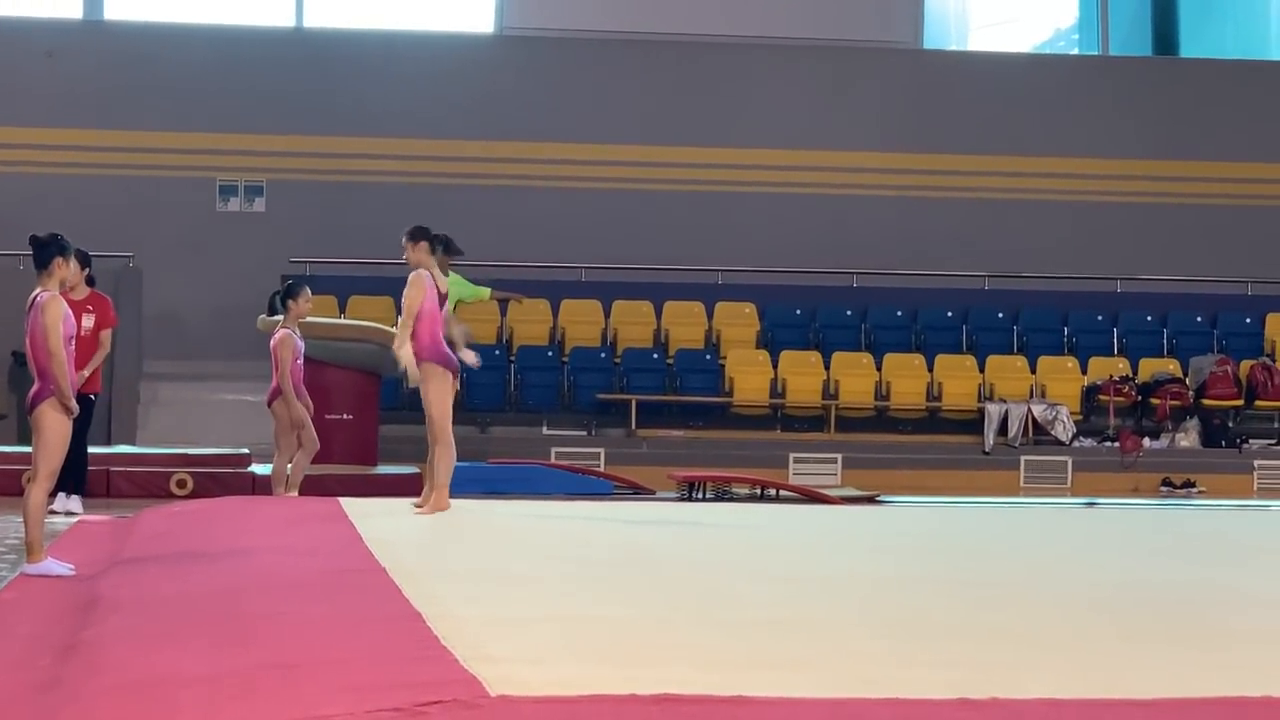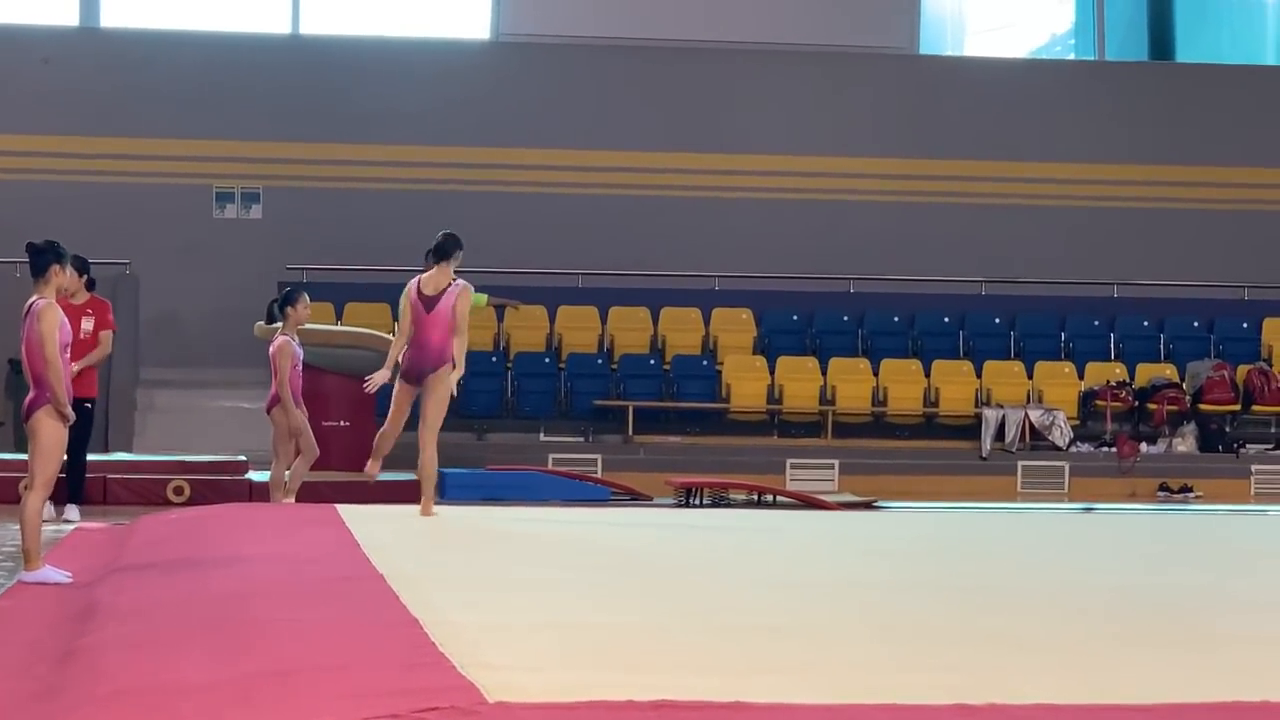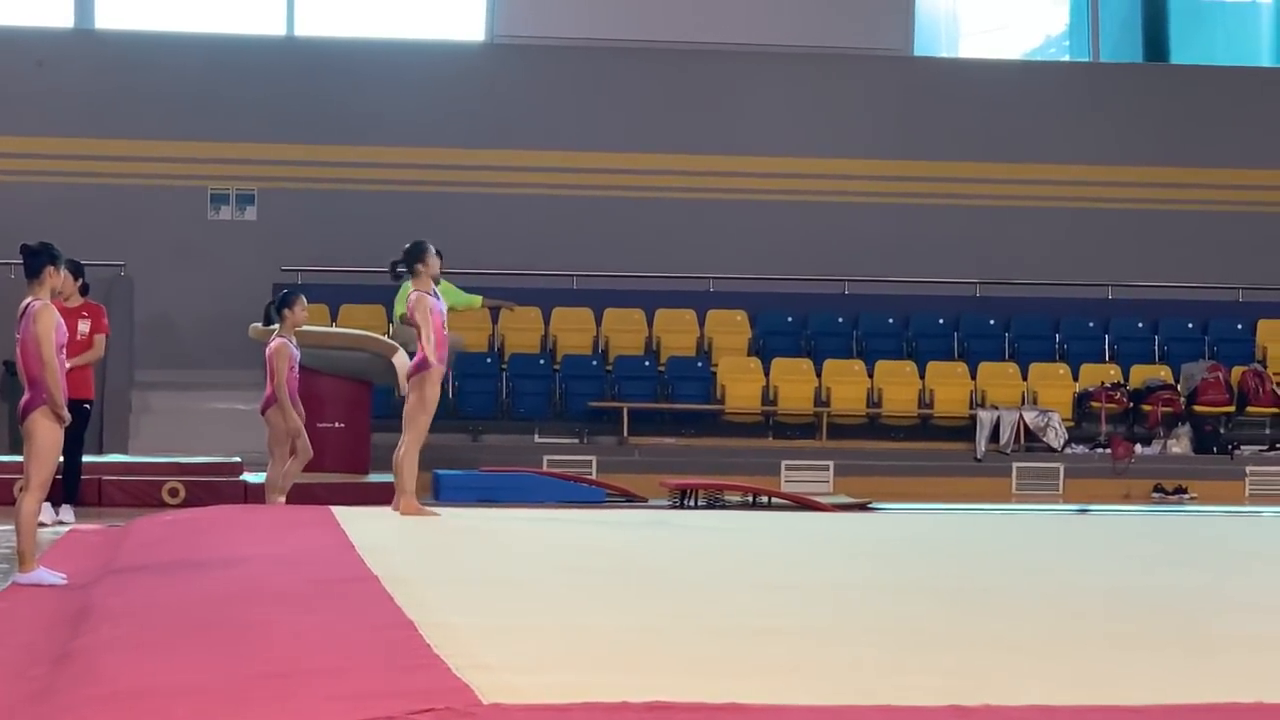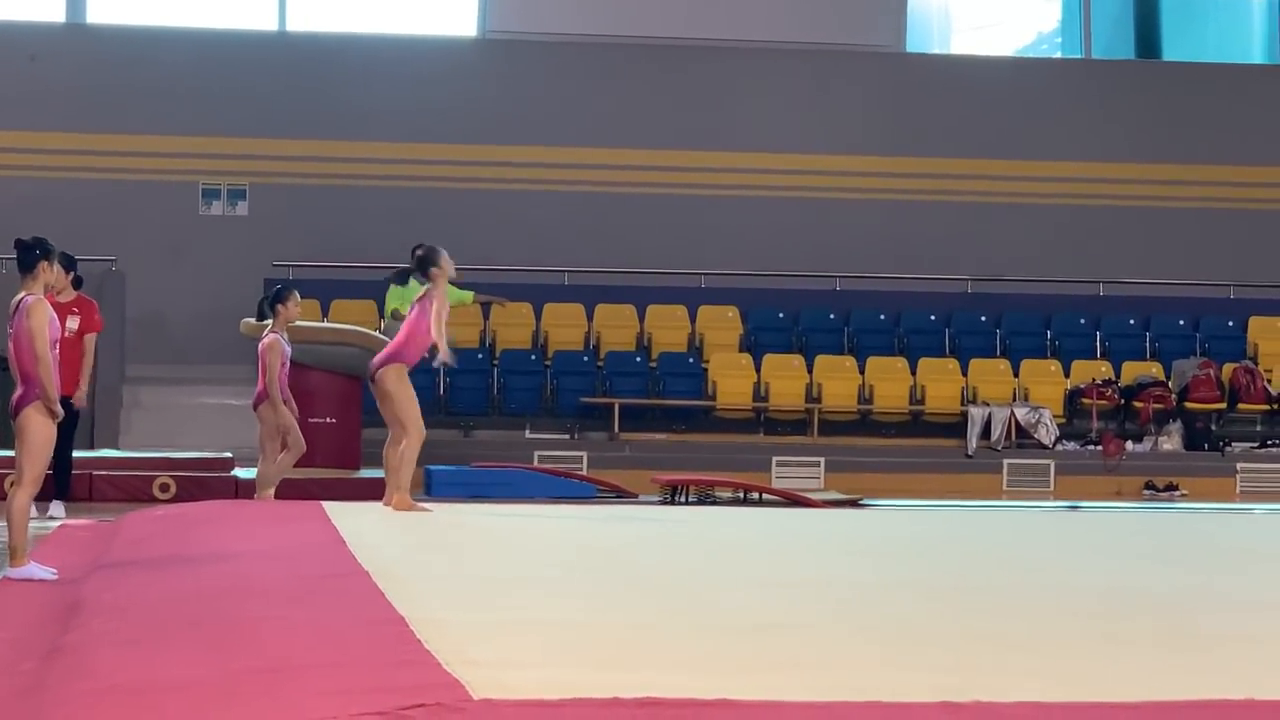
dt=0.4s
person 1, frame 1
left shoulder: (36, 299)
right shoulder: (53, 301)
left elbow: (33, 350)
right elbow: (56, 354)
right wrist: (69, 399)
left hip: (42, 396)
right hip: (52, 399)
left knee: (40, 481)
right knee: (43, 481)
left ankle: (37, 555)
right ankle: (35, 558)
person 1, frame 2
left shoulder: (32, 306)
right shoulder: (49, 308)
left elbow: (30, 358)
right elbow: (52, 362)
right wrist: (64, 407)
left hip: (38, 403)
right hip: (48, 406)
left knee: (36, 488)
right knee: (39, 488)
left ankle: (34, 563)
right ankle: (32, 566)
person 1, frame 3
left shoulder: (26, 308)
right shoulder: (44, 309)
left elbow: (24, 359)
right elbow: (49, 363)
right wrist: (61, 408)
left hip: (33, 404)
right hip: (44, 407)
left knee: (32, 490)
right knee: (35, 490)
left ankle: (29, 564)
right ankle: (26, 567)
person 1, frame 4
left shoulder: (17, 303)
right shoulder: (38, 304)
left elbow: (14, 354)
right elbow: (42, 358)
right wrist: (54, 403)
left hip: (25, 399)
right hip: (37, 402)
left knee: (23, 485)
right knee: (27, 485)
left ankle: (20, 559)
right ankle: (17, 562)
person 2, frame 1
left shoulder: (417, 279)
right shoulder: (440, 280)
left elbow: (407, 319)
right elbow: (450, 323)
left wrist: (401, 348)
right wrist: (461, 348)
left hip: (431, 363)
right hip: (443, 361)
left knee: (440, 433)
right knee: (436, 434)
left ankle: (439, 496)
right ankle: (431, 494)
person 2, frame 2
left shoulder: (413, 285)
right shoulder: (462, 289)
left elbow: (403, 332)
right elbow: (460, 332)
left wrist: (388, 368)
right wrist: (458, 369)
left hip: (410, 363)
right hip: (437, 366)
left knee: (393, 424)
right knee: (427, 439)
left ankle: (374, 464)
right ankle: (427, 503)
person 2, frame 3
left shoulder: (430, 291)
right shoulder: (419, 299)
right elbow: (426, 334)
right wrist: (433, 361)
left hip: (429, 370)
right hip: (427, 371)
left knee: (410, 439)
right knee: (413, 439)
left ankle: (402, 498)
right ankle: (408, 501)
person 2, frame 4
left shoulder: (428, 294)
right shoulder: (438, 293)
right elbow: (437, 322)
right wrist: (441, 347)
left hip: (386, 367)
right hip: (392, 368)
left knee: (397, 433)
right knee: (416, 433)
left ankle: (392, 494)
right ankle: (401, 497)
person 3, frame 1
left shoulder: (101, 303)
left elbow: (105, 346)
left wrist: (84, 373)
left hip: (86, 384)
left knee: (77, 440)
left ankle: (76, 496)
right ankle: (61, 493)
person 3, frame 2
left shoulder: (101, 307)
right shoulder: (56, 306)
left elbow: (105, 347)
left wrist: (76, 367)
left hip: (83, 390)
left knee: (76, 449)
left ankle: (73, 504)
right ankle: (44, 502)
person 3, frame 3
left shoulder: (95, 311)
left elbow: (99, 351)
left wrist: (67, 364)
left hip: (80, 393)
left knee: (73, 451)
left ankle: (67, 506)
right ankle: (46, 504)
person 3, frame 4
left shoulder: (87, 306)
left elbow: (89, 351)
left wrist: (82, 388)
left hip: (69, 390)
left knee: (63, 448)
left ankle: (58, 501)
person 4, frame 1
left shoulder: (293, 332)
right shoulder: (285, 336)
right elbow: (283, 374)
left wrist: (305, 398)
right wrist: (294, 407)
left hip: (292, 397)
right hip: (284, 398)
left knee: (311, 445)
right knee: (285, 452)
left ankle: (291, 491)
person 4, frame 2
left shoulder: (292, 339)
right shoulder: (284, 343)
right elbow: (282, 382)
left wrist: (300, 408)
right wrist: (292, 415)
left hip: (290, 404)
right hip: (283, 405)
left knee: (310, 452)
right knee: (283, 459)
left ankle: (288, 497)
person 4, frame 3
left shoulder: (289, 340)
right shoulder: (281, 344)
right elbow: (279, 384)
left wrist: (298, 408)
right wrist: (290, 416)
left hip: (285, 405)
right hip: (278, 406)
left knee: (304, 453)
right knee: (279, 460)
left ankle: (280, 497)
right ankle: (272, 507)
person 4, frame 4
left shoulder: (280, 335)
right shoulder: (274, 340)
right elbow: (271, 380)
left wrist: (290, 402)
right wrist: (281, 413)
left hip: (276, 400)
right hip: (269, 402)
left knee: (297, 447)
right knee: (269, 456)
left ankle: (267, 490)
right ankle: (263, 500)
